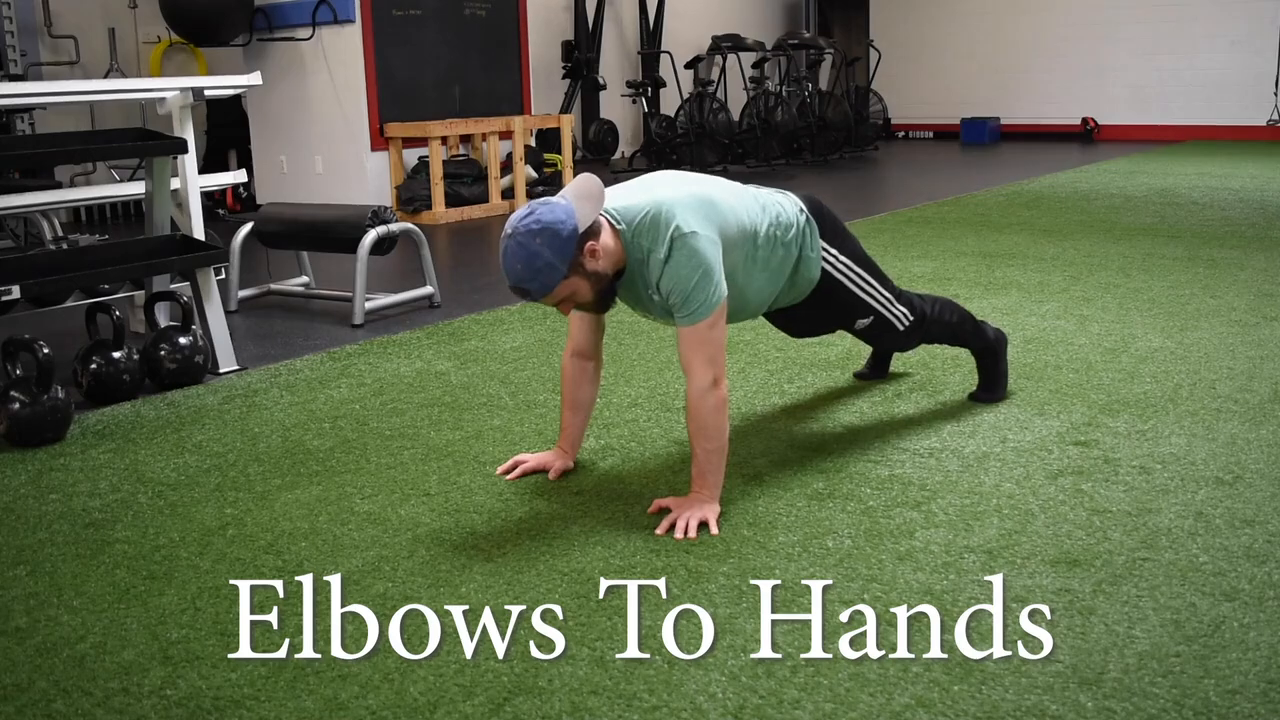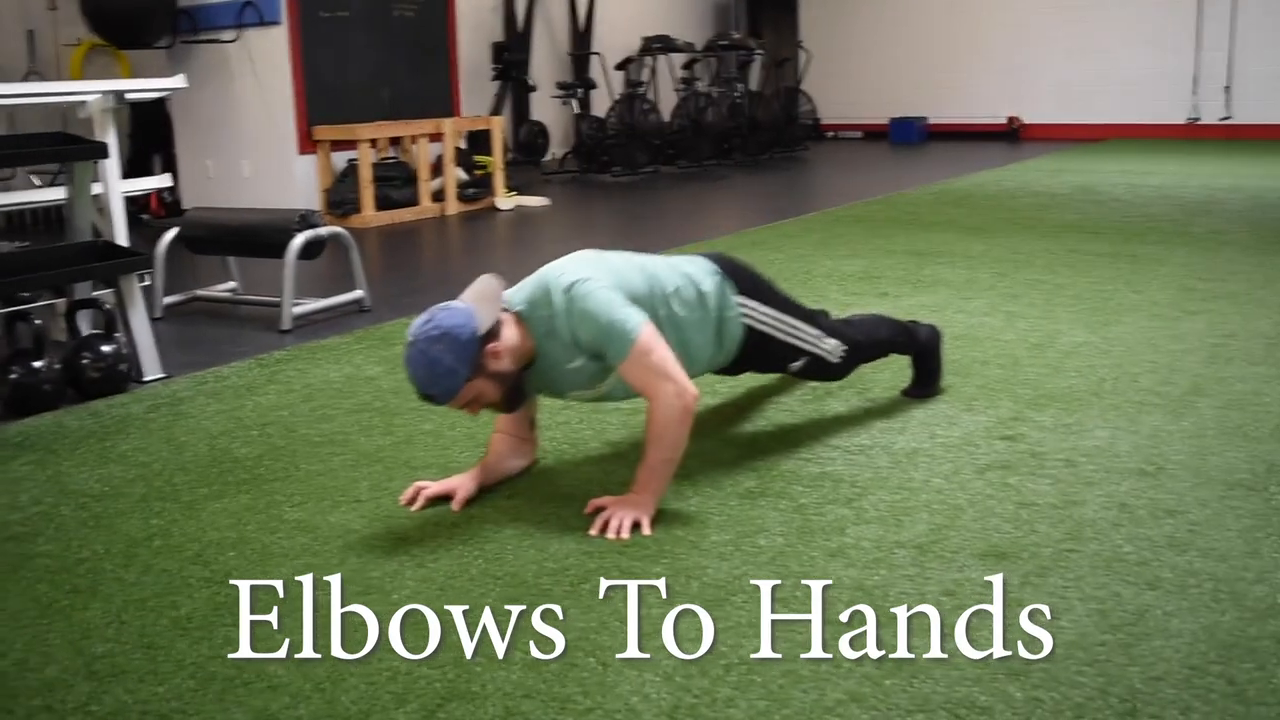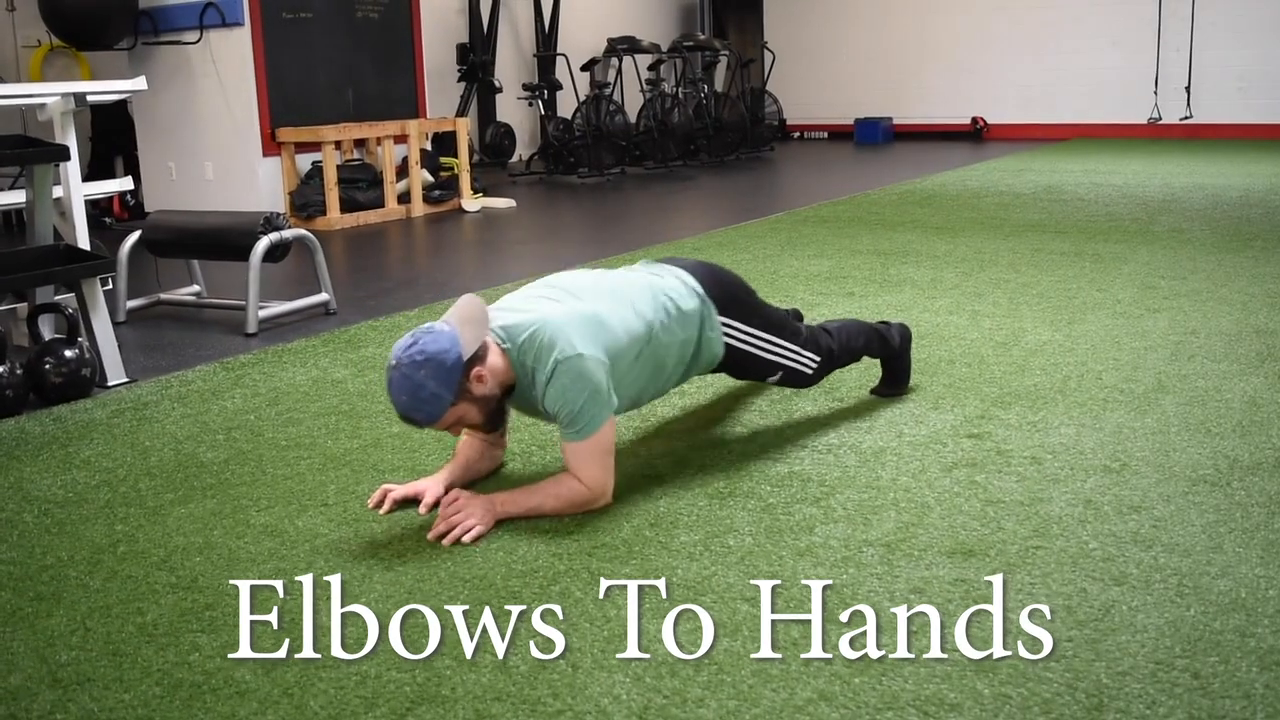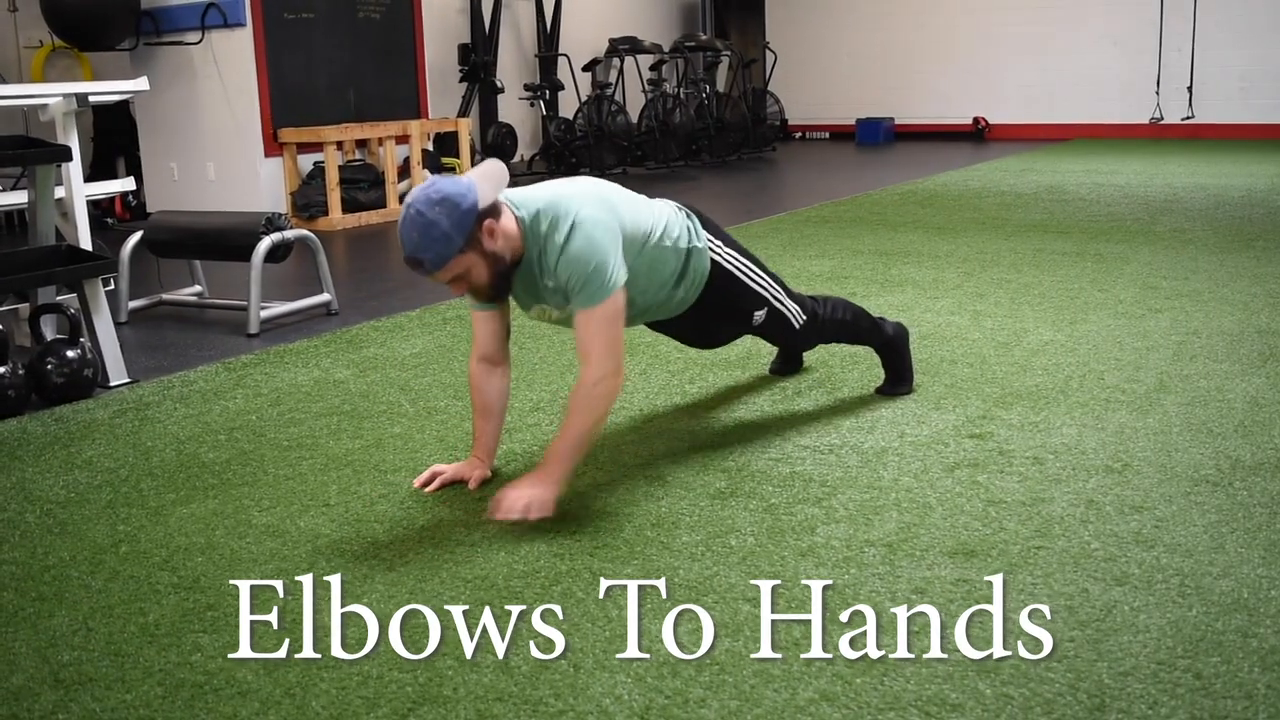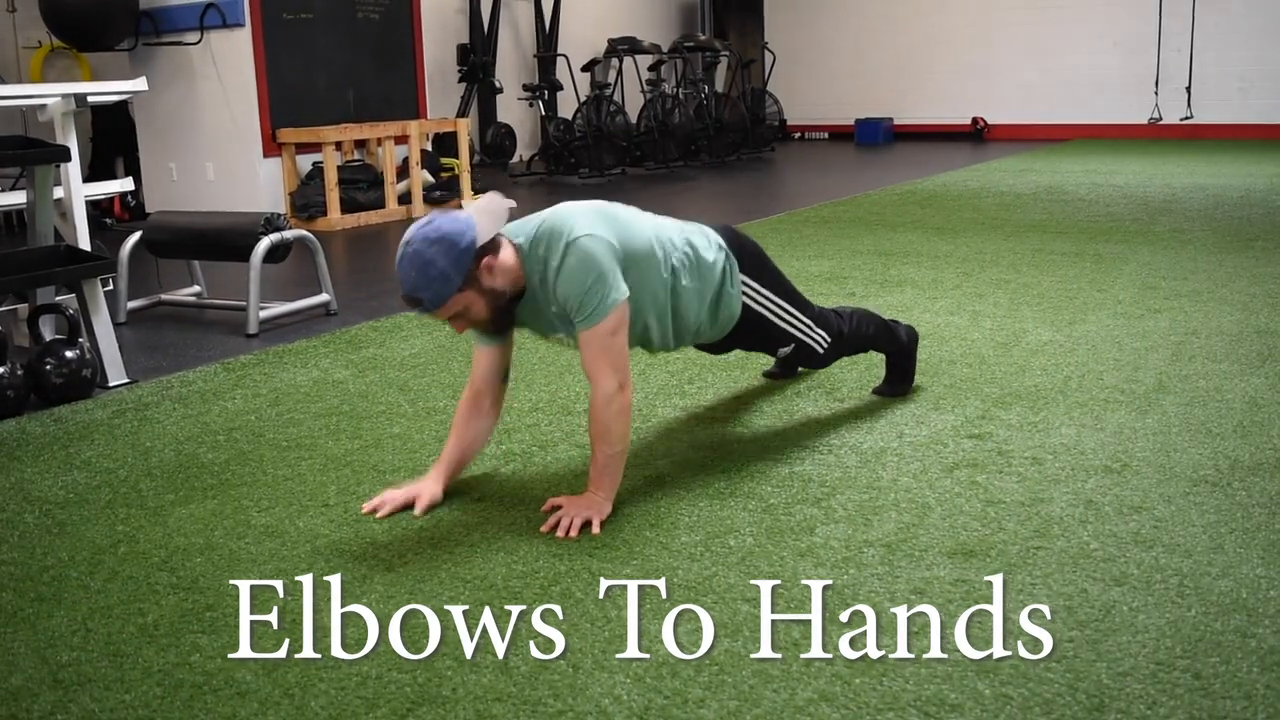
dt=1s
person 1, frame 1
left shoulder: (679, 241)
right shoulder: (578, 238)
left elbow: (707, 381)
right elbow: (582, 356)
left wrist: (706, 497)
right wrist: (565, 450)
left hip: (802, 244)
right hip: (760, 263)
left knee: (902, 321)
right knee: (819, 327)
left ankle: (985, 342)
right ankle: (882, 356)
person 1, frame 2
left shoulder: (578, 301)
right shoulder: (503, 343)
left elbow: (676, 397)
right elbow: (518, 443)
left wrist: (641, 499)
right wrist: (471, 477)
left hip: (724, 303)
right hip: (693, 330)
left knee: (835, 353)
left ankle: (918, 341)
right ankle: (811, 315)
person 1, frame 3
left shoulder: (564, 362)
right shoulder: (473, 344)
left elbow: (595, 487)
right elbow: (489, 444)
left wrist: (492, 505)
right wrist: (443, 477)
left hip: (705, 310)
right hip: (657, 289)
left knee: (812, 357)
left ankle: (889, 341)
right ankle: (784, 320)
person 1, frame 4
left shoulder: (577, 234)
right shoulder: (481, 236)
left elbow: (604, 372)
right elbow: (489, 360)
left wrist: (548, 478)
right wrist: (479, 458)
left hip: (693, 259)
left knee: (799, 320)
right knee: (724, 333)
left ankle: (886, 337)
right ankle: (790, 352)
person 1, frame 5
left shoulder: (575, 252)
right shoulder: (490, 278)
left elbow: (611, 388)
right elbow: (484, 393)
left wrist: (598, 497)
right wrist: (437, 477)
left hip: (725, 279)
right hip: (687, 303)
left knee: (819, 341)
left ankle: (895, 341)
right ankle: (785, 355)
